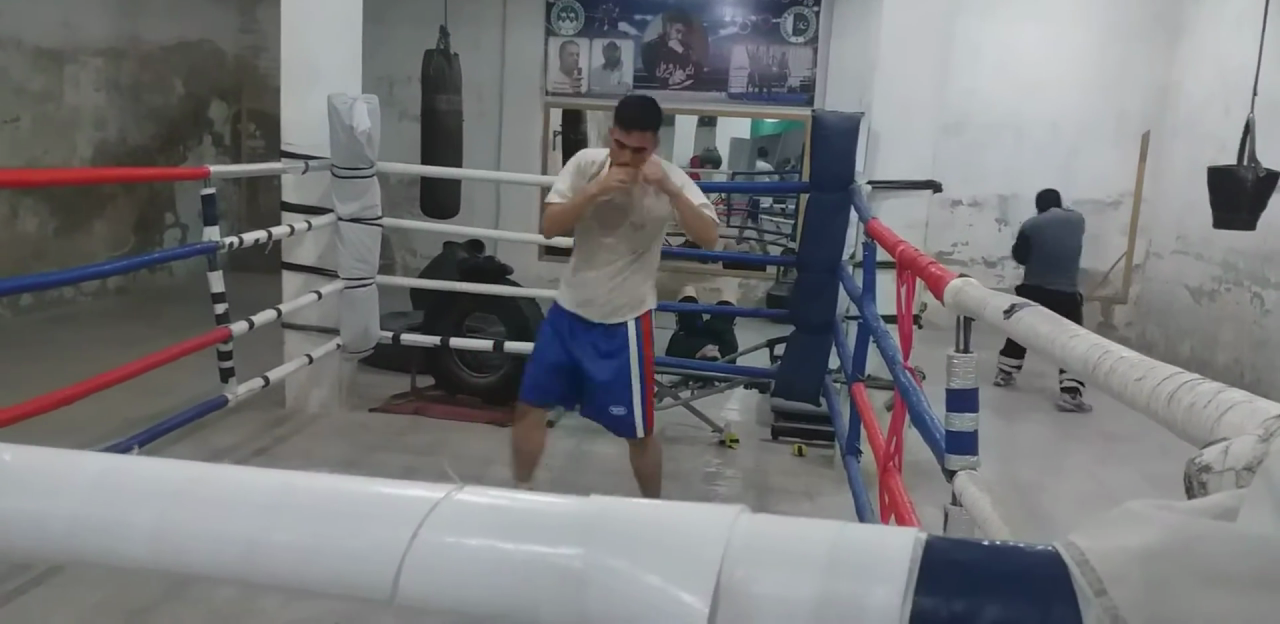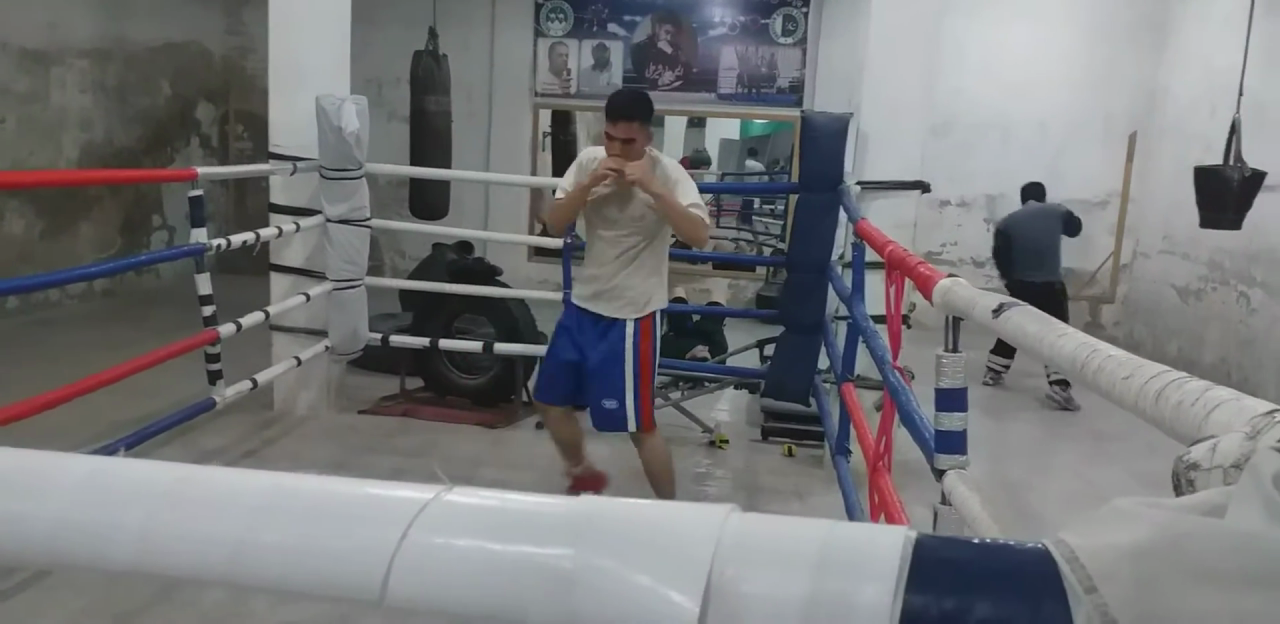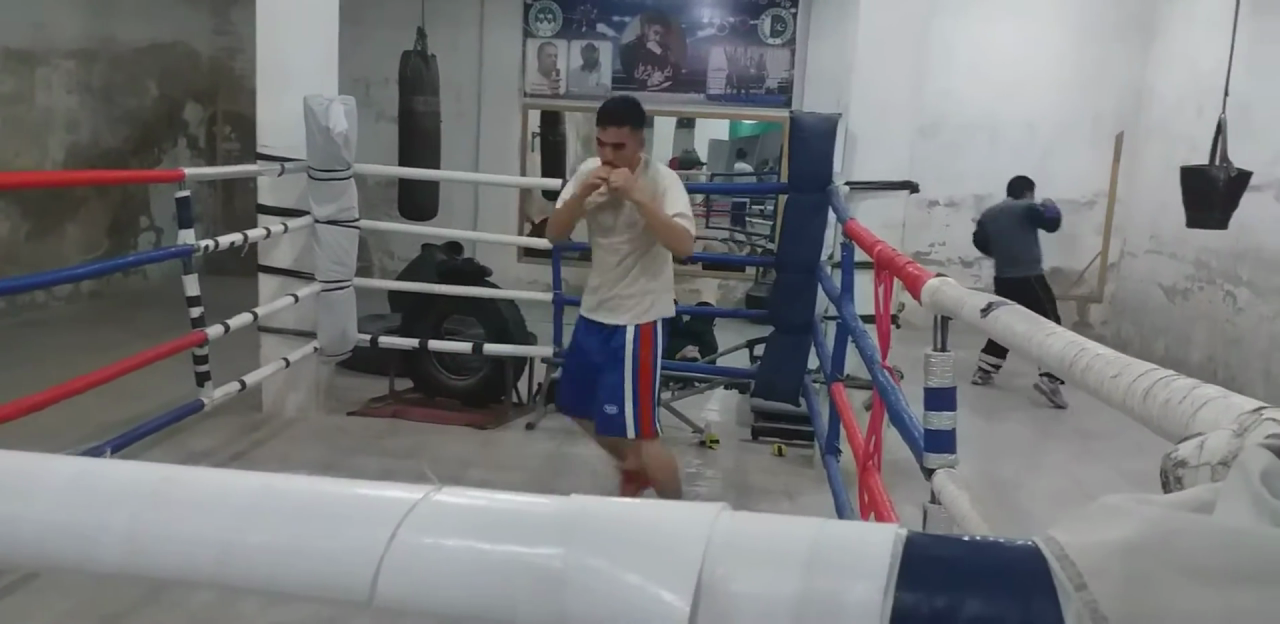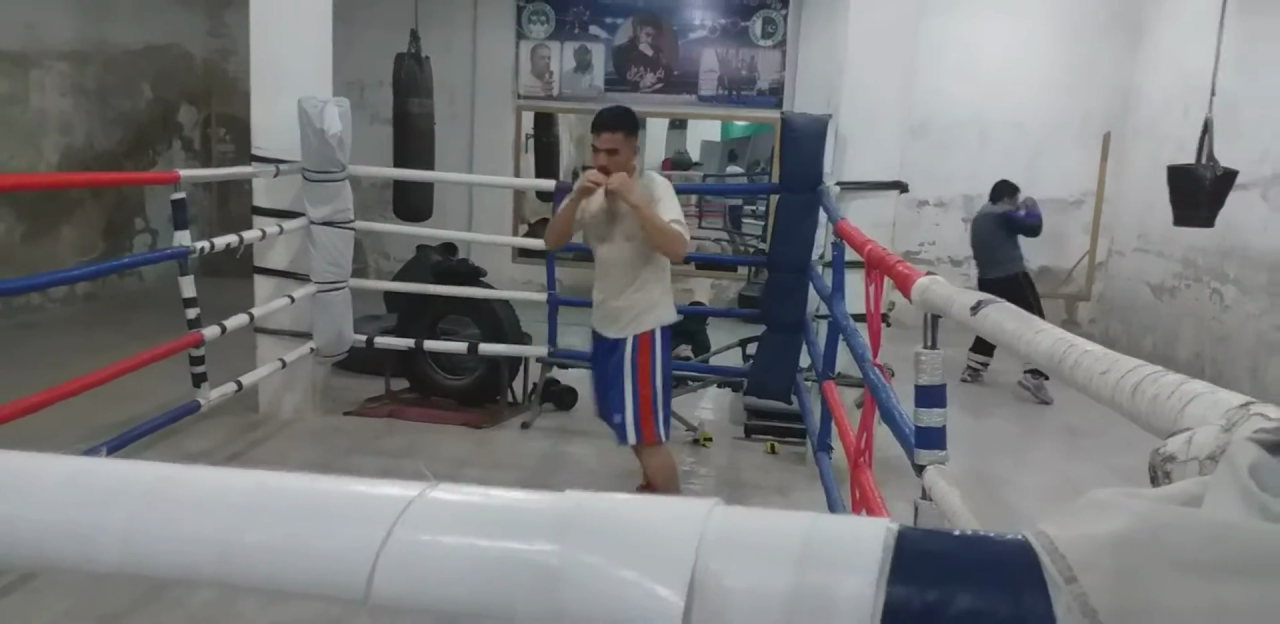
dt=0.1s
person 1, frame 1
left shoulder: (669, 178)
right shoulder: (585, 164)
left elbow: (709, 237)
right elbow: (550, 227)
left wrist: (669, 190)
right wrist: (594, 192)
left hip: (626, 318)
right hip: (570, 309)
left knee: (636, 429)
right knee: (530, 406)
right ankle: (520, 494)
person 1, frame 2
left shoulder: (667, 173)
right shoulder: (589, 161)
left elbow: (699, 236)
right elbow: (554, 225)
left wrist: (652, 188)
right wrist: (588, 185)
left hip: (633, 314)
right hip: (583, 305)
left knee: (638, 424)
right knee: (551, 403)
right ankle: (582, 475)
person 1, frame 3
left shoulder: (661, 180)
right shoulder: (590, 172)
left elbow: (683, 245)
right elbow: (554, 233)
left wrist: (638, 195)
right wrist: (581, 193)
left hip: (641, 319)
right hip: (595, 313)
left knee: (641, 428)
right knee: (581, 409)
right ankle: (634, 469)
person 1, frame 4
left shoulder: (654, 187)
right shoulder: (589, 184)
left elbow: (677, 250)
right elbow: (553, 242)
left wrist: (634, 199)
right wrist: (576, 198)
left hip: (642, 328)
right hip: (606, 323)
left knee: (644, 434)
right knee: (621, 418)
right ankle: (655, 482)
person 2, frame 1
left shoulder: (1031, 225)
right shoulder: (1074, 219)
left elbow: (1020, 256)
left hip: (1033, 290)
right hip: (1066, 293)
left ankle: (1004, 373)
right ankle: (1071, 393)
person 2, frame 2
left shoulder: (1007, 223)
right shoulder: (1058, 212)
left elbow: (1001, 255)
right elbow: (1076, 229)
left wrist: (1006, 275)
left hip: (1019, 285)
right hip: (1051, 285)
left ankle: (993, 372)
right ankle: (1060, 386)
person 2, frame 3
left shoulder: (988, 215)
right shoulder: (1025, 208)
left elbow: (980, 243)
right elbow: (1052, 223)
right wrist: (1051, 208)
left hip: (1003, 280)
right hip: (1029, 279)
left ankle: (984, 371)
right ankle: (1049, 380)
person 2, frame 4
left shoulder: (978, 220)
right shoulder: (1003, 214)
right elbow: (1032, 228)
right wrist: (1032, 210)
left hip: (987, 280)
right hip: (1013, 277)
left ankle: (973, 369)
right ankle: (1034, 376)
